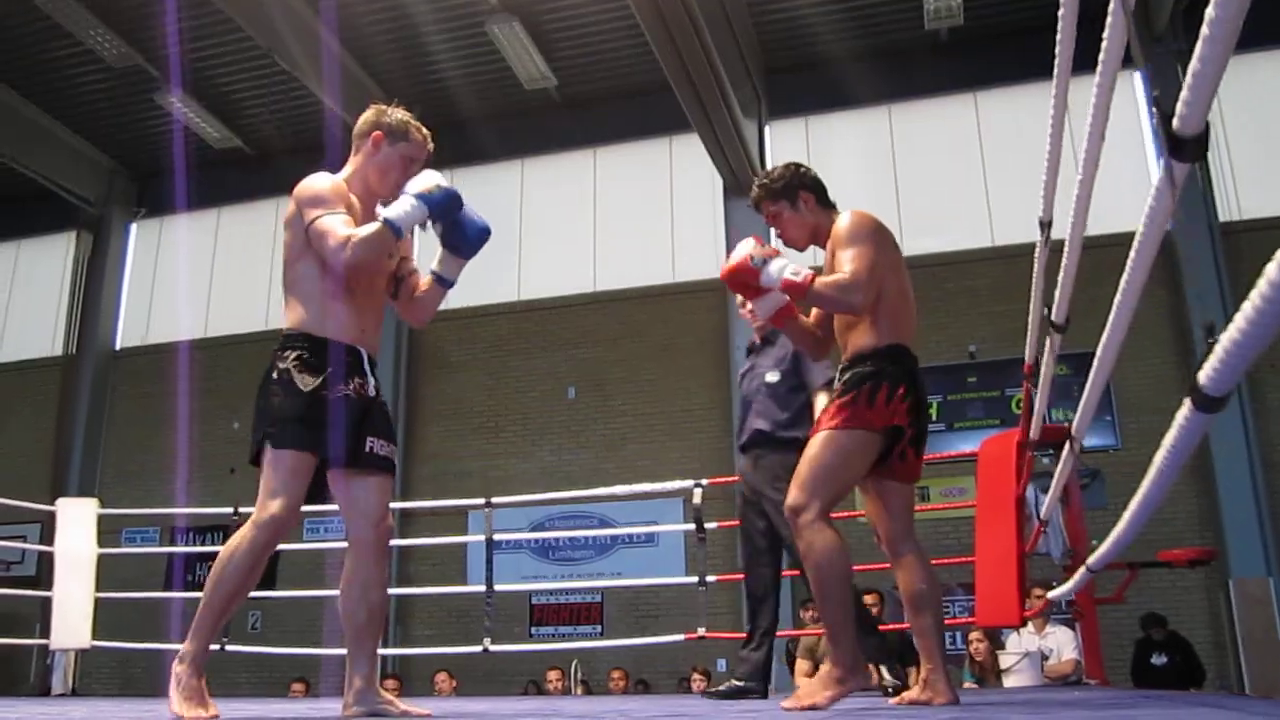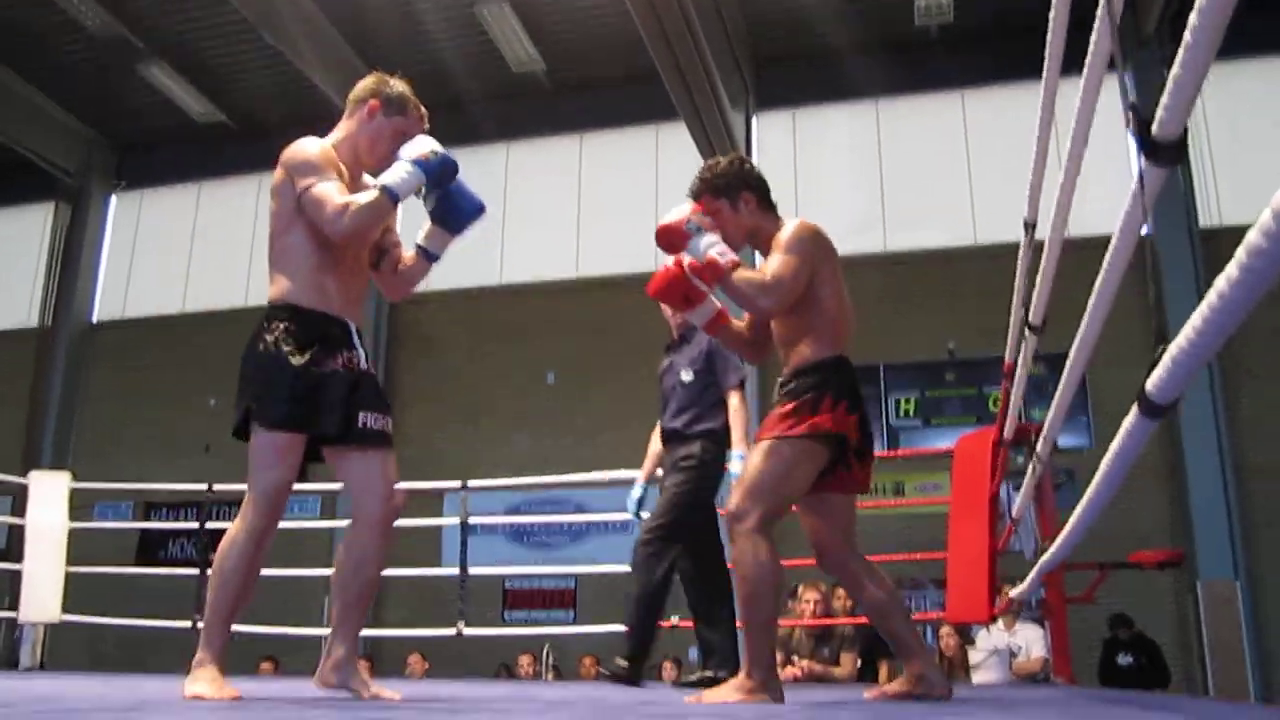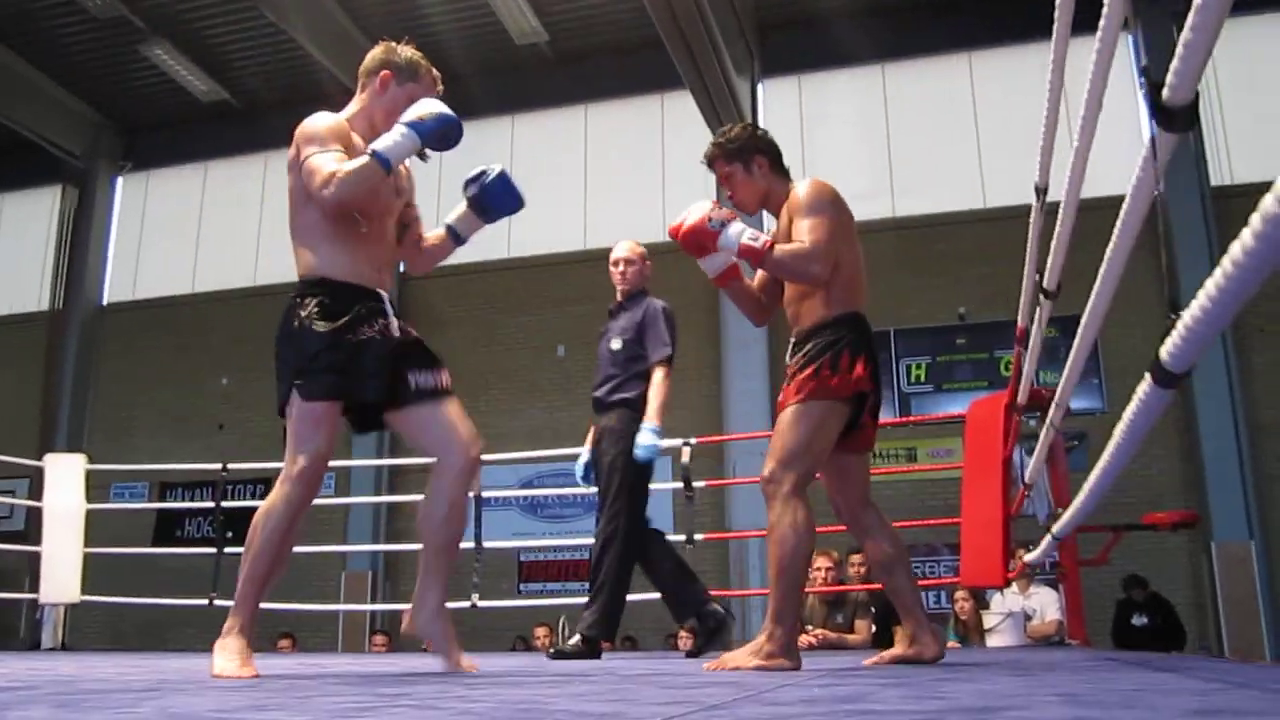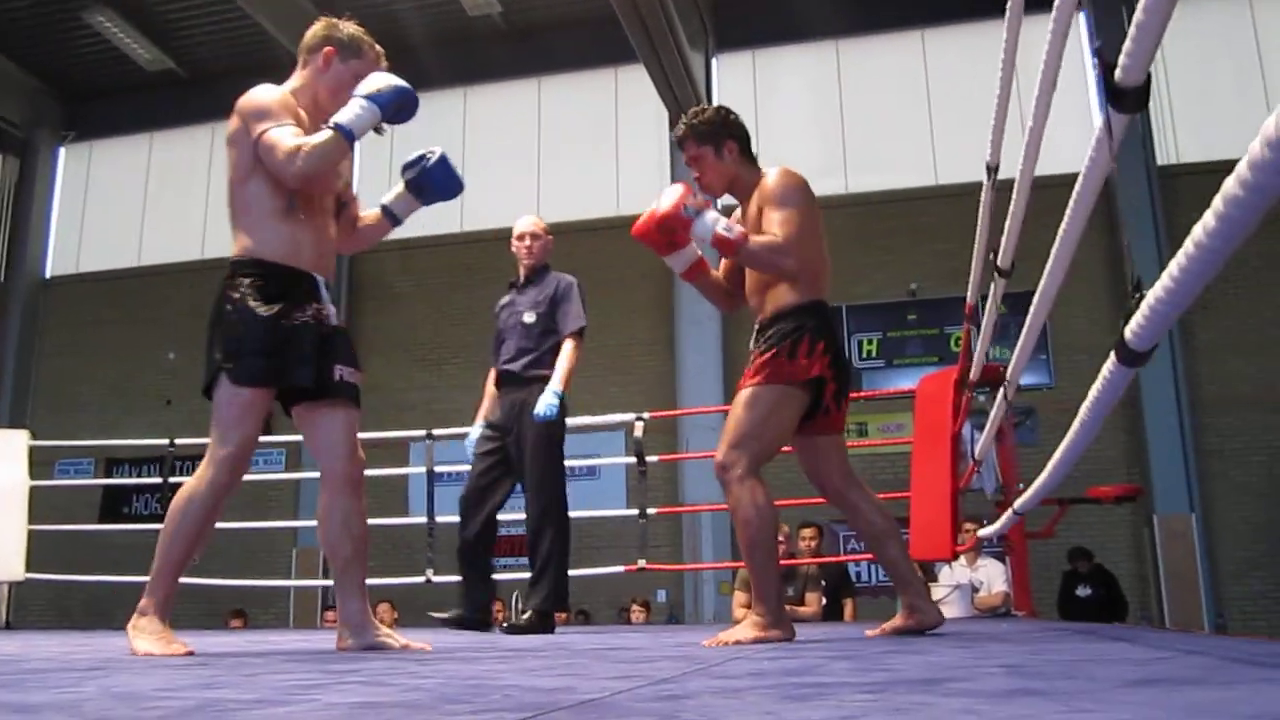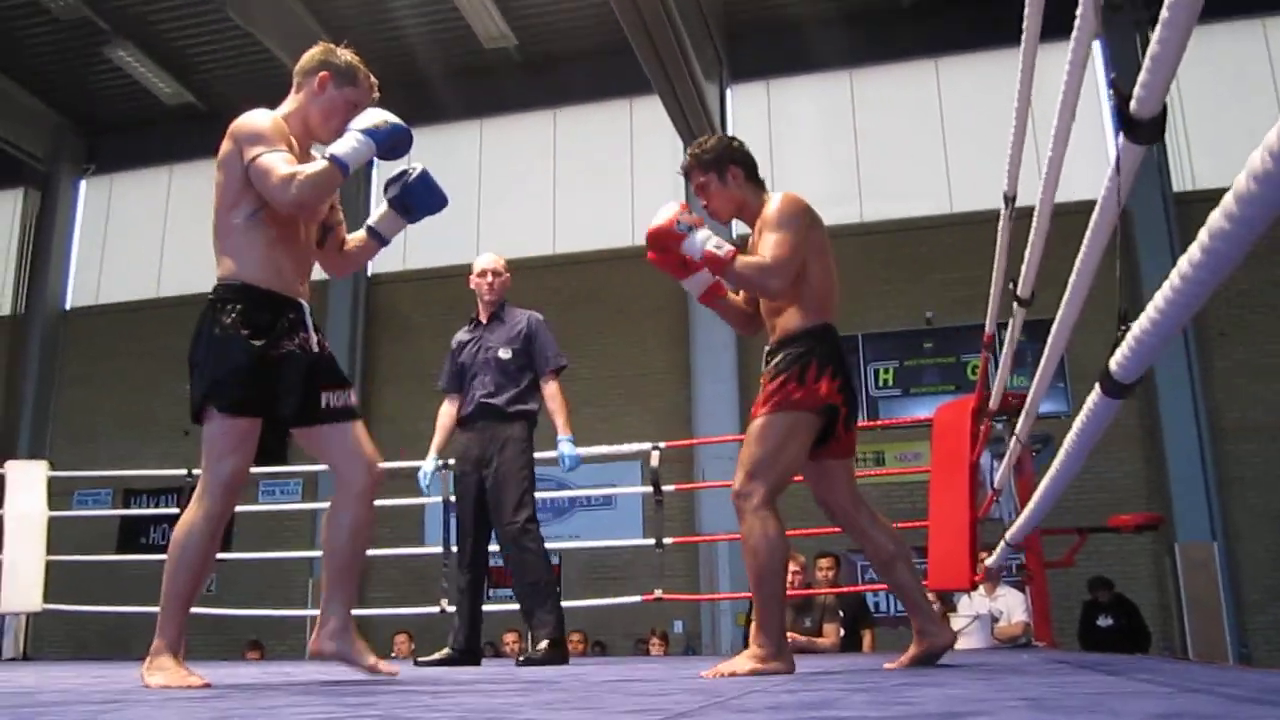
dt=0.4s
person 1, frame 1
left shoulder: (385, 225)
right shoulder: (319, 190)
left elbow: (416, 310)
right elbow: (345, 256)
left wrist: (452, 259)
right wrist: (410, 207)
left hip: (360, 382)
right hip: (306, 370)
left knee: (372, 536)
right knee: (275, 517)
right ankle: (190, 663)
person 1, frame 2
left shoulder: (373, 194)
right shoulder: (308, 155)
left elbow: (397, 281)
right elbow: (342, 224)
left wrist: (441, 231)
right wrist: (406, 175)
left hip: (347, 353)
right hip: (293, 342)
left knee: (378, 507)
right knee: (265, 501)
left ankle: (340, 662)
right ankle: (206, 662)
person 1, frame 3
left shoulder: (393, 171)
right shoulder: (322, 129)
left elbow: (418, 257)
right elbow: (332, 193)
left wrist: (470, 217)
right wrist: (404, 138)
left hip: (383, 321)
right hip: (326, 316)
left knee: (461, 453)
right knee: (304, 470)
left ankle: (429, 606)
right ankle: (235, 634)
person 1, frame 4
left shoulder: (333, 144)
right shoulder: (264, 103)
left elbow: (350, 236)
right elbow: (296, 167)
left wrist: (408, 197)
right wrist: (361, 113)
left hip: (317, 309)
right hip: (260, 298)
left knee: (343, 466)
right knee: (228, 456)
left ankle: (356, 619)
right ankle: (150, 612)
person 1, frame 5
left shoulder: (315, 163)
right shoulder: (256, 128)
left elbow: (338, 259)
right elbow: (290, 195)
left wrist: (392, 216)
right wrist: (357, 146)
left hip: (296, 329)
right hip: (243, 322)
left knee: (360, 472)
right knee: (221, 486)
left ankle: (335, 627)
right ankle: (164, 651)
person 2, frame 1
left shoulder: (854, 226)
right shoulder: (840, 248)
left elbow: (856, 296)
right elbow: (817, 343)
left wrist: (780, 272)
right wrist: (769, 299)
left hip: (875, 383)
right hip: (887, 392)
left knee: (803, 509)
right knee: (898, 540)
left ankle: (844, 663)
right ankle: (935, 679)
person 2, frame 2
left shoulder: (797, 235)
right shoulder: (777, 259)
left elbow: (769, 299)
right elbow: (752, 348)
left wrist: (707, 252)
right wrist: (698, 306)
left hip: (819, 397)
right hip: (822, 402)
left knee: (744, 517)
right knee: (837, 555)
left ankle: (759, 677)
right ankle: (921, 670)
person 2, frame 3
left shoulder: (812, 195)
right shoulder: (785, 224)
left elbow: (816, 267)
right elbow: (760, 312)
left wrist: (736, 236)
right wrist: (715, 257)
left hip: (835, 354)
right hip: (822, 360)
left knee: (781, 482)
right knee: (855, 507)
left ankle: (778, 640)
right ankle: (918, 634)
person 2, frame 4
left shoulder: (780, 185)
right shoulder: (746, 211)
left elbow: (788, 260)
right elbow: (729, 298)
left wrist: (709, 224)
right wrist: (678, 252)
left hip: (797, 341)
right hip: (798, 348)
left knee: (734, 464)
right knee: (838, 483)
left ankle: (767, 614)
right ankle: (916, 603)
person 2, frame 5
left shoulder: (783, 209)
right shoulder: (765, 230)
left elbow: (772, 281)
right elbow: (751, 320)
left wrist: (700, 242)
right wrist: (695, 275)
left hip: (804, 364)
right hip: (807, 371)
left knee: (751, 494)
right knee: (846, 507)
left ankle: (768, 646)
right ankle: (928, 627)
person 3, frame 1
left shoulder: (796, 343)
right shoulder: (750, 363)
left elbow: (821, 397)
right wrist: (748, 472)
left hip: (788, 460)
right hip: (753, 468)
right knee: (759, 575)
right ankle: (751, 673)
person 3, frame 2
left shoulder: (711, 342)
right shoulder: (671, 358)
left elbow: (734, 396)
left wrist: (738, 453)
right wrist: (641, 481)
left hip: (700, 452)
right hip: (679, 456)
left knee: (653, 547)
right knee: (702, 563)
left ankle: (633, 657)
right ankle: (721, 662)
person 3, frame 3
left shoulder: (652, 311)
right shoulder: (614, 320)
left elbow: (661, 371)
left wrist: (651, 427)
right wrist: (589, 446)
left hip: (630, 426)
right hip: (611, 428)
left knee: (614, 530)
right knee: (635, 532)
left ankle: (593, 633)
right ankle: (702, 612)
person 3, frame 4
left shoulder: (562, 286)
right shoulder: (506, 300)
left elbow: (571, 343)
left wrist: (554, 390)
right wrist: (479, 422)
left hip: (537, 407)
right hip: (504, 408)
left knee: (544, 505)
right knee: (475, 503)
left ankle: (543, 607)
right ankle: (475, 605)
person 3, frame 5
left shoulder: (528, 324)
right shoulder: (461, 339)
left elbow: (549, 382)
right elbow: (451, 402)
left wrist: (564, 436)
right wrist: (433, 455)
left hip: (510, 434)
right hip: (469, 441)
left knee: (518, 530)
right knee: (468, 542)
left ankle: (549, 637)
right ankle: (465, 643)
